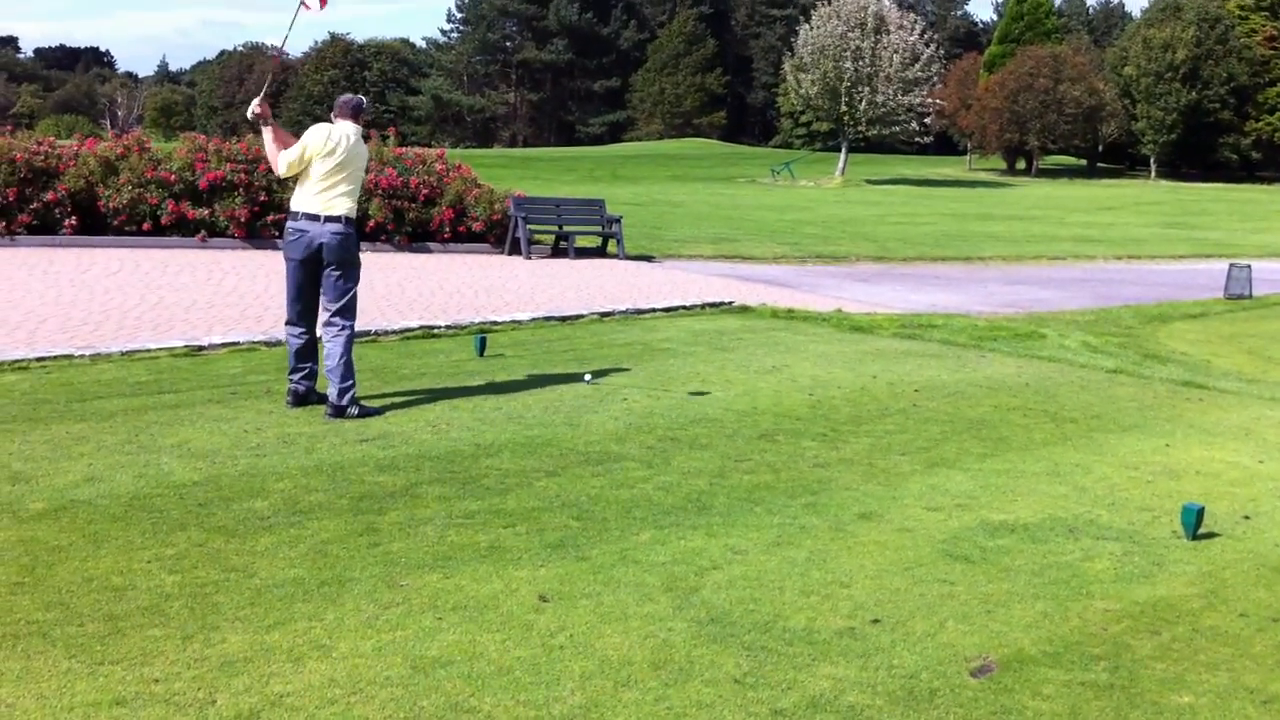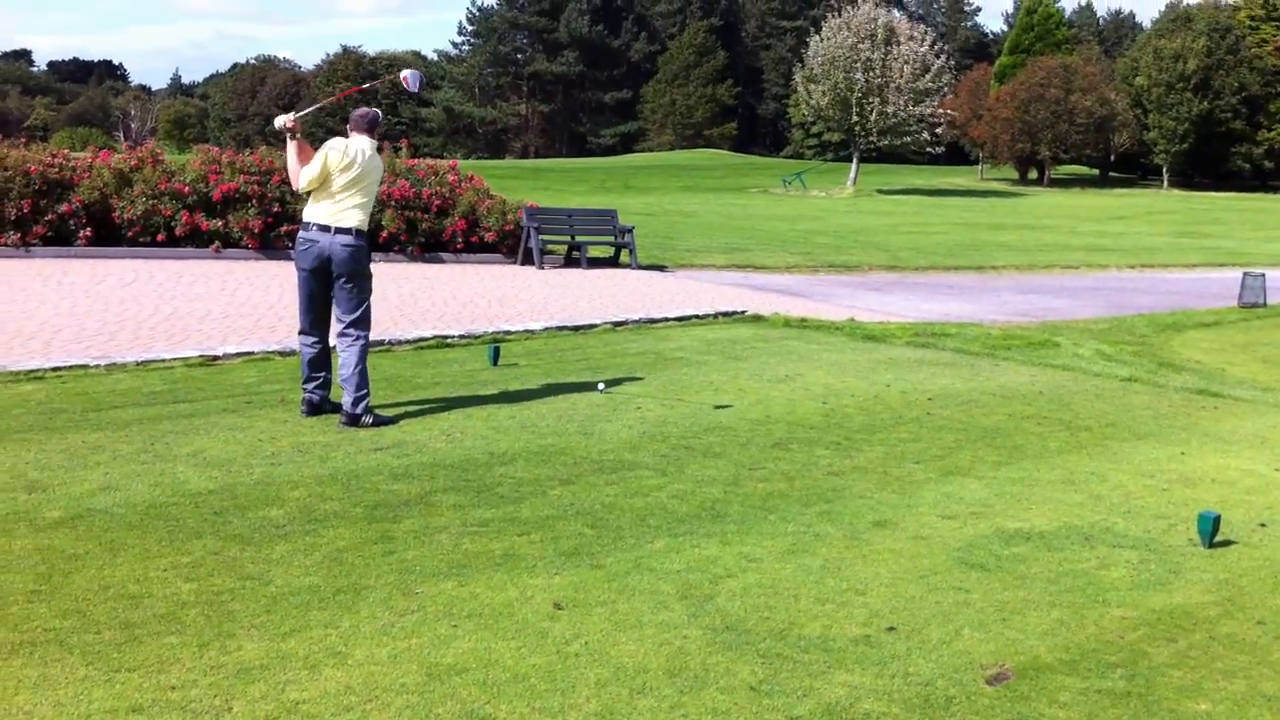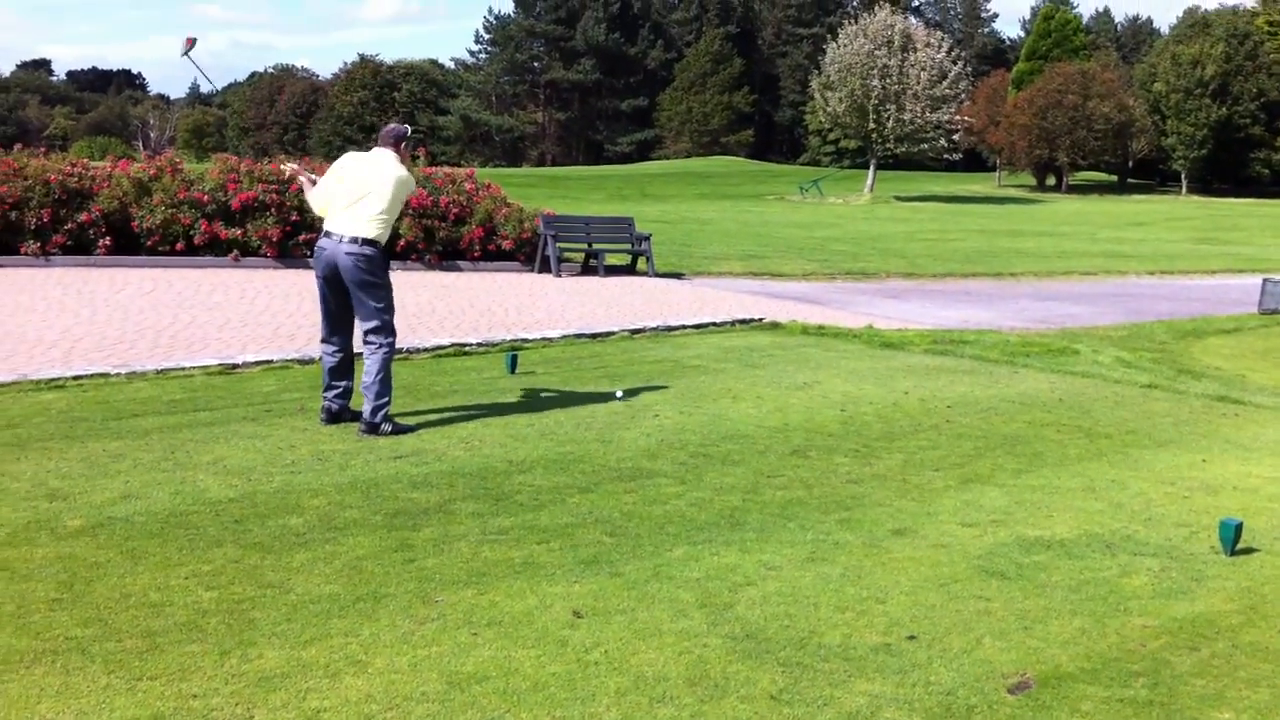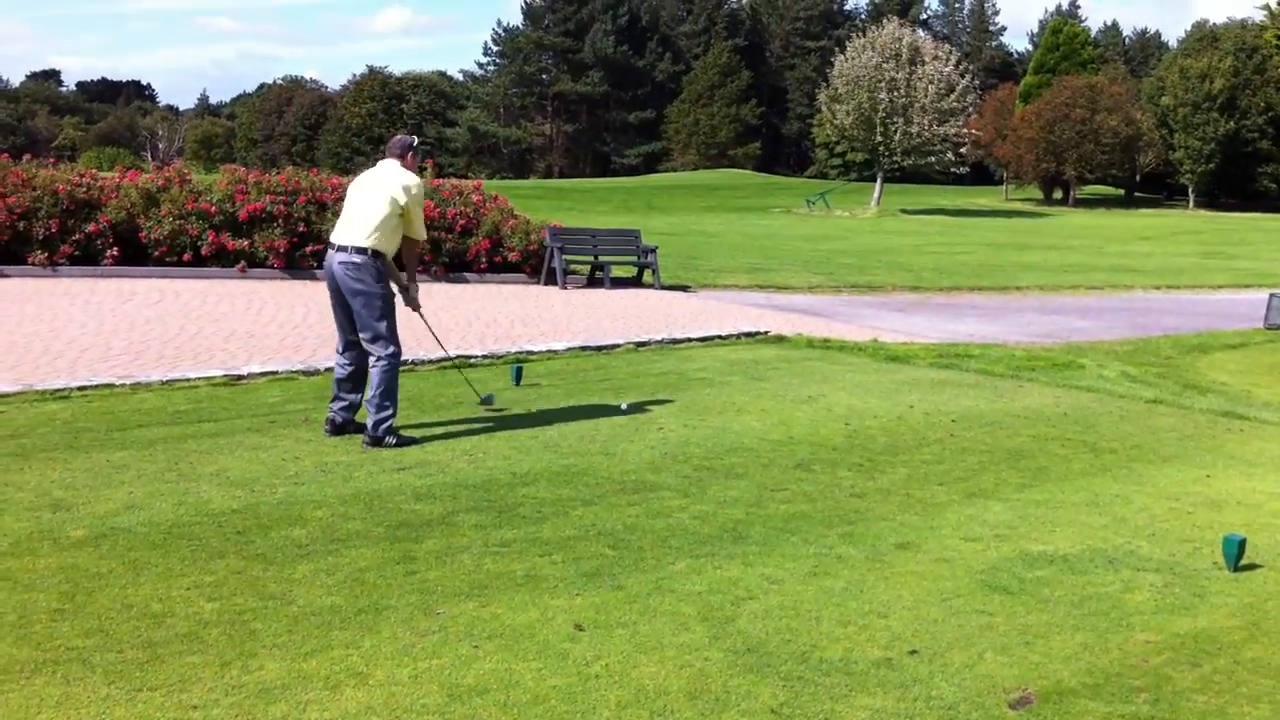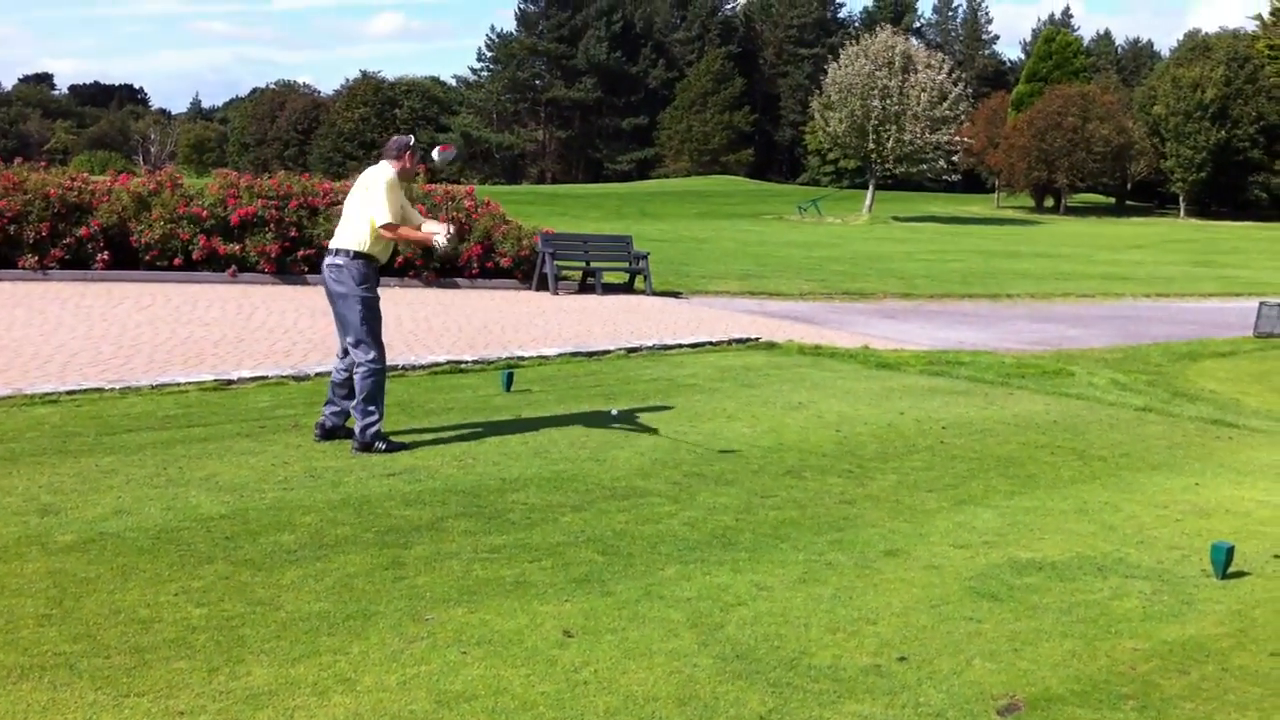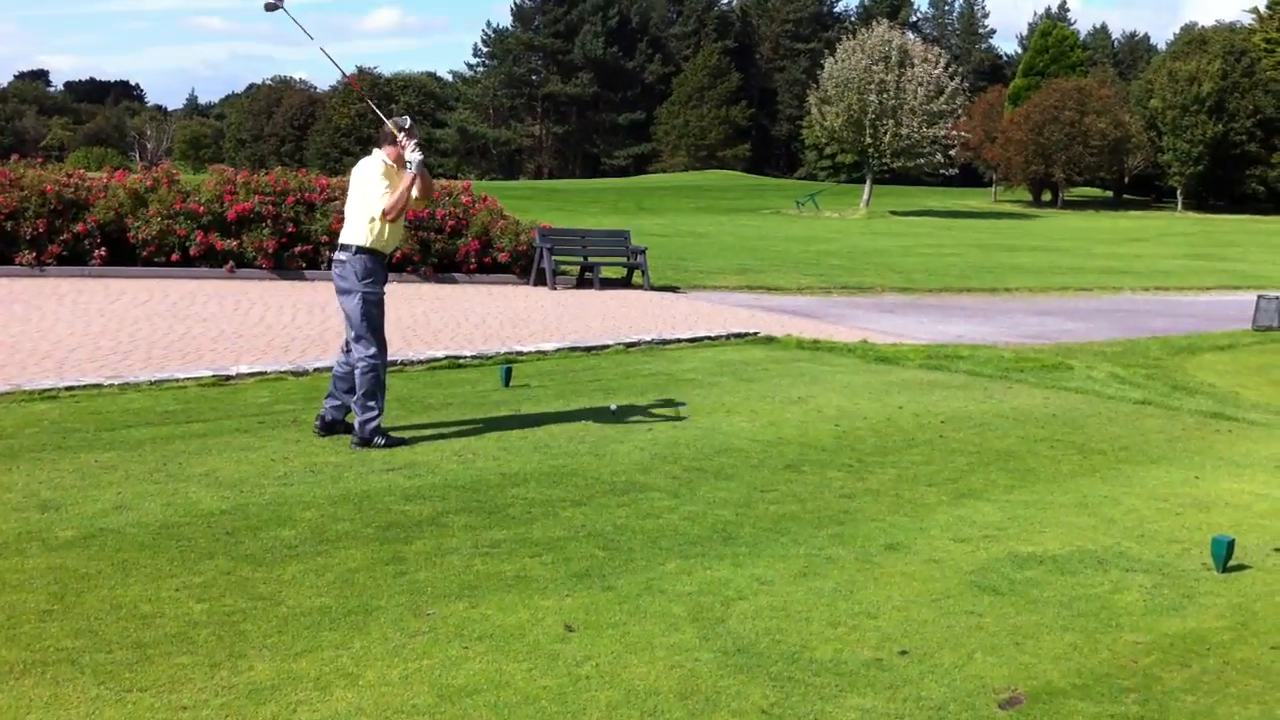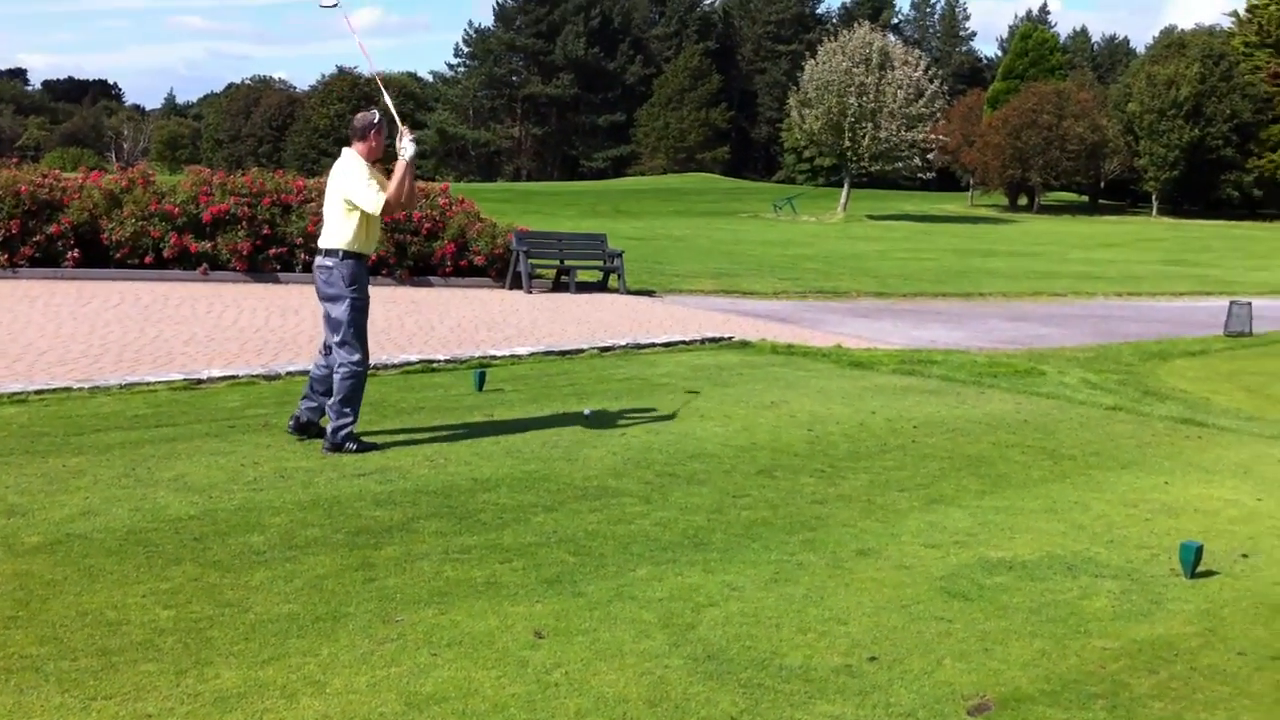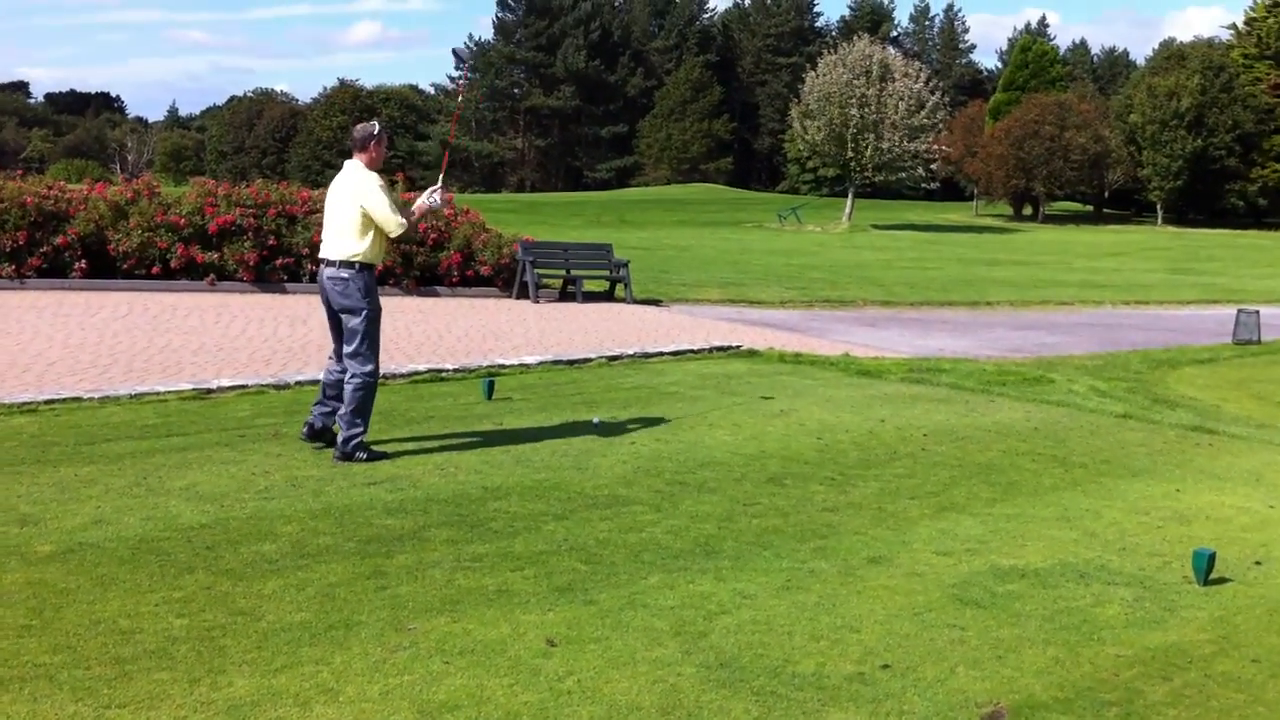
dt=0.2s
person 1, frame 1
left shoulder: (321, 132)
right shoulder: (361, 148)
left elbow: (281, 166)
right elbow: (299, 148)
left wrist: (266, 123)
right wrist: (271, 122)
left hip: (301, 228)
right hip: (339, 232)
left knee: (299, 316)
right knee: (338, 320)
left ankle: (300, 388)
right ankle: (340, 399)
person 1, frame 2
left shoulder: (339, 147)
right shoulder: (376, 162)
left elbow: (302, 182)
right elbow: (321, 162)
left wrist: (292, 137)
right wrist: (296, 136)
left hip: (311, 239)
right hip: (350, 244)
left knee: (313, 327)
right knee: (353, 329)
left ankle: (314, 397)
right ankle: (355, 408)
person 1, frame 3
left shoulder: (350, 160)
right shoulder: (405, 179)
left elbow: (319, 204)
left wrist: (304, 178)
right wrist: (312, 178)
left hip: (326, 247)
right hip: (365, 255)
left knee: (335, 335)
right knee: (379, 338)
left ankle: (333, 405)
right ankle: (374, 417)
person 1, frame 4
left shoulder: (365, 178)
right shoulder: (410, 182)
right elbow: (412, 241)
left wrist: (397, 279)
right wrist: (410, 286)
left hip: (337, 260)
right hip: (362, 264)
left knee: (350, 346)
right knee: (384, 349)
left ankle: (340, 416)
right ankle: (379, 429)
person 1, frame 5
left shoulder: (393, 184)
right shoulder: (380, 177)
left elbow: (412, 222)
right elbow: (386, 229)
left wrist: (435, 228)
right wrist: (430, 238)
left hip: (351, 267)
right hip: (351, 268)
left knee: (353, 351)
right knee: (369, 353)
left ankle: (332, 421)
right ankle: (368, 434)
person 1, frame 6
left shoulder: (395, 169)
right shoulder: (371, 167)
left elbow: (425, 195)
right elbow: (390, 212)
left wrist: (416, 166)
right wrist: (411, 171)
left hip: (366, 262)
right hip: (358, 262)
left knee: (356, 345)
right knee: (369, 348)
left ankle: (331, 415)
right ankle: (367, 429)
person 1, frame 7
left shoulder: (358, 167)
right shoulder: (353, 169)
left elbow: (406, 198)
right elbow: (386, 208)
left wrist: (403, 159)
right wrist: (403, 163)
left hip: (332, 264)
right hip: (342, 266)
left knee: (333, 349)
right knee: (351, 354)
left ankle: (306, 417)
right ankle: (339, 434)
person 1, frame 8
left shoulder: (342, 178)
right shoulder: (369, 182)
left elbow: (377, 224)
right elbow: (399, 229)
left wrist: (416, 206)
right wrist: (424, 207)
left hip: (329, 272)
right hip: (352, 276)
left knee: (342, 356)
right knee: (362, 364)
left ankle: (319, 423)
right ankle: (349, 443)
